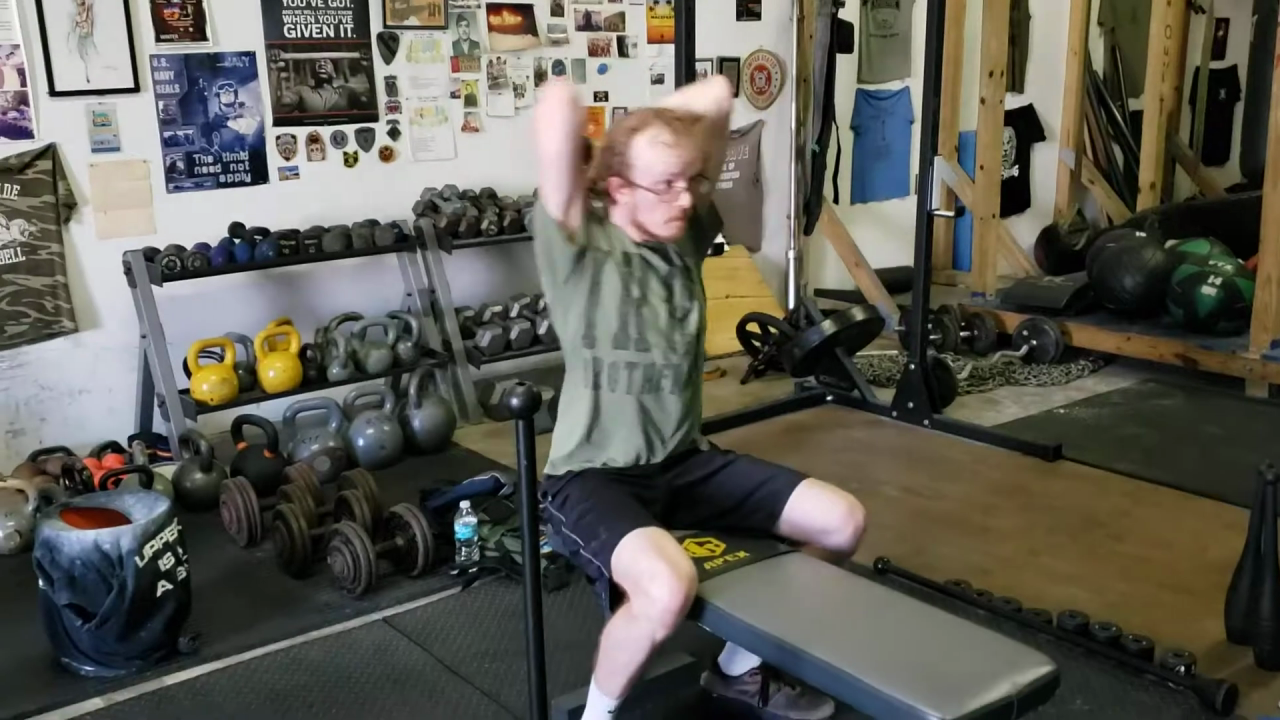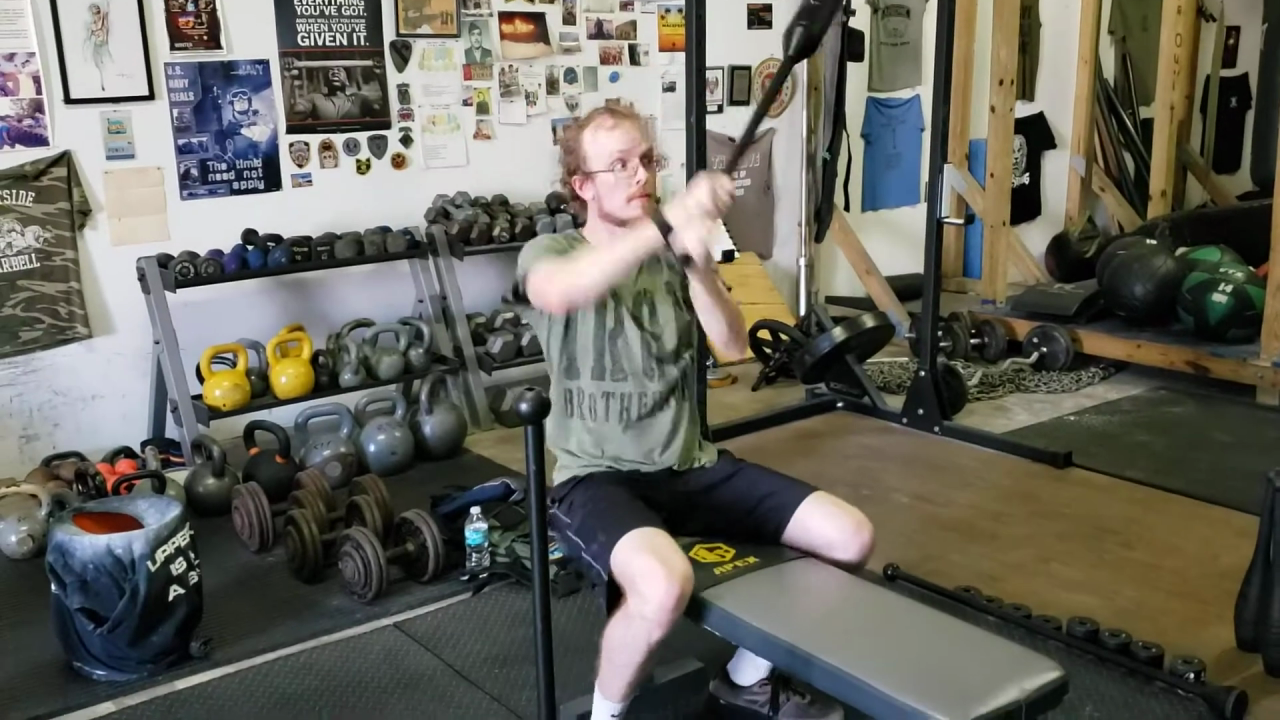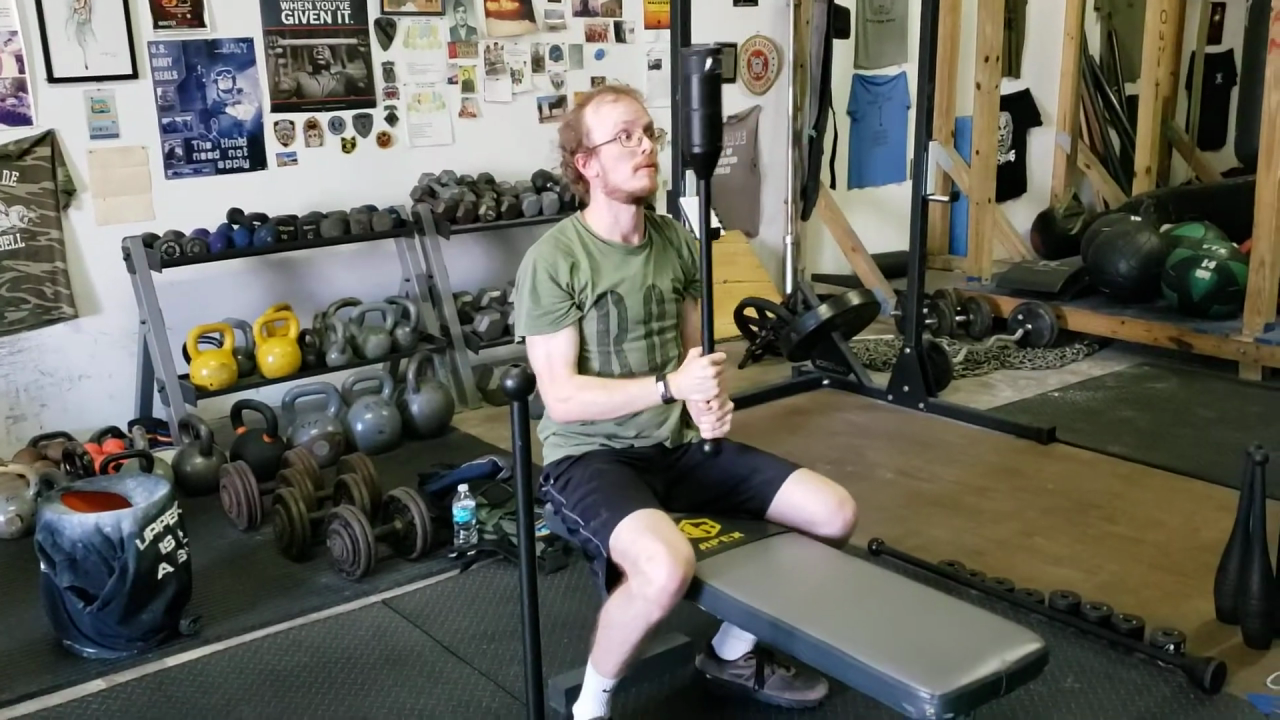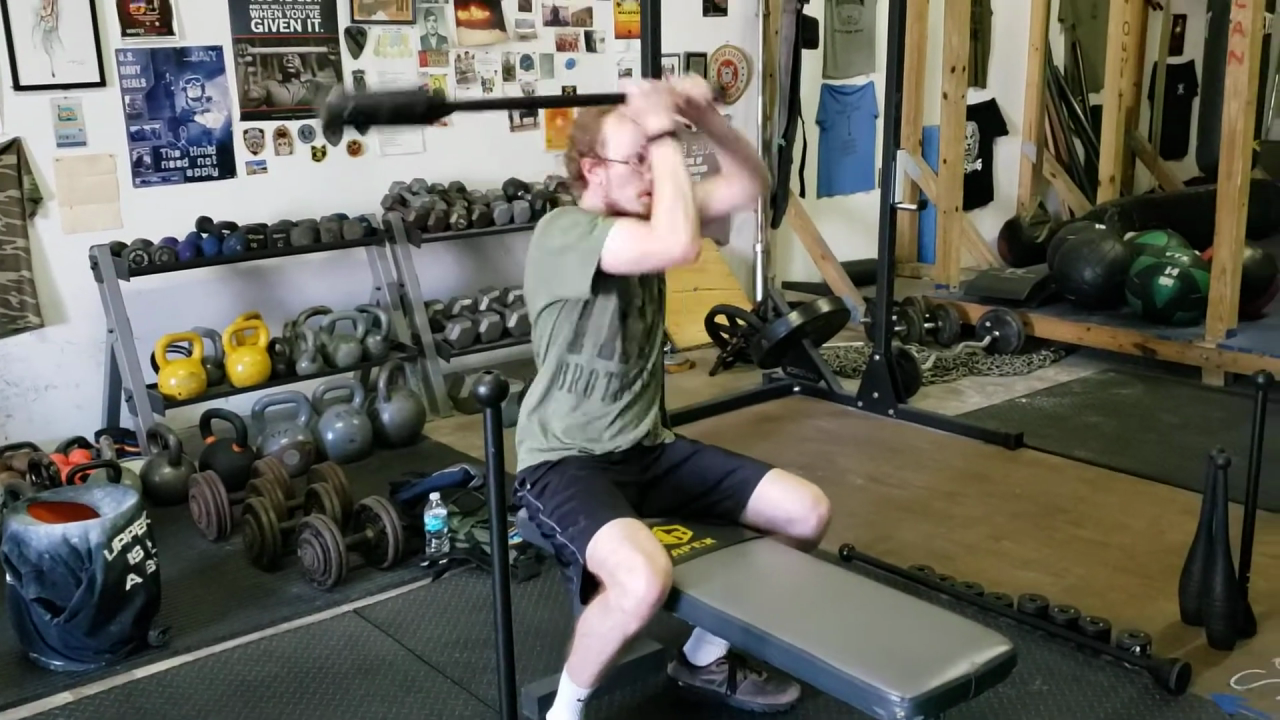
dt=0.5s
person 1, frame 1
left shoulder: (687, 227)
right shoulder: (574, 239)
left elbow: (717, 95)
right elbow: (557, 102)
left wrist: (632, 125)
right wrist: (594, 146)
left hip: (684, 460)
right hip: (592, 474)
left knee: (842, 520)
right knee: (666, 587)
left ankle: (739, 666)
person 1, frame 2
left shoulder: (678, 247)
right shoulder: (555, 256)
left elbow: (731, 343)
right elbow: (558, 293)
left wrist: (697, 258)
right wrist: (665, 227)
left hip: (690, 465)
right hip: (598, 478)
left knee: (851, 536)
right knee: (662, 586)
person 1, frame 3
left shoulder: (674, 239)
right shoulder: (552, 260)
right elbow: (563, 399)
left wrist: (705, 398)
right wrist: (671, 387)
left hip: (676, 445)
right hip: (589, 456)
left knee: (834, 513)
right knee: (664, 568)
left ankle: (732, 652)
person 1, frame 4
left shoulder: (643, 223)
right shoulder: (564, 233)
left elbow: (751, 184)
right elbow: (678, 244)
left wrist: (702, 113)
right wrist: (662, 134)
left hip: (648, 448)
right hip: (564, 462)
left knee: (807, 511)
right knee: (643, 579)
left ankle: (705, 656)
